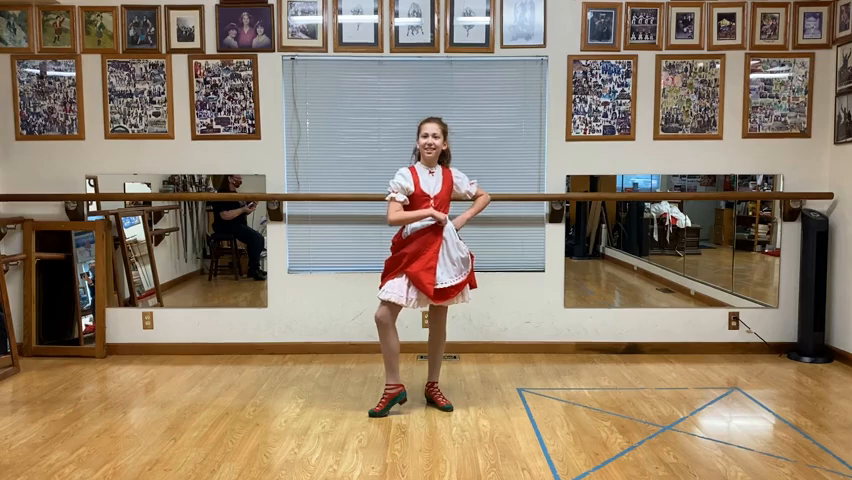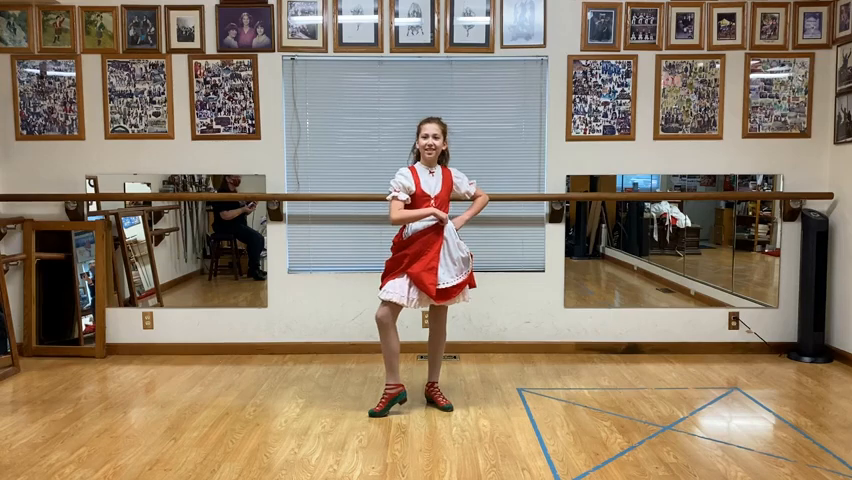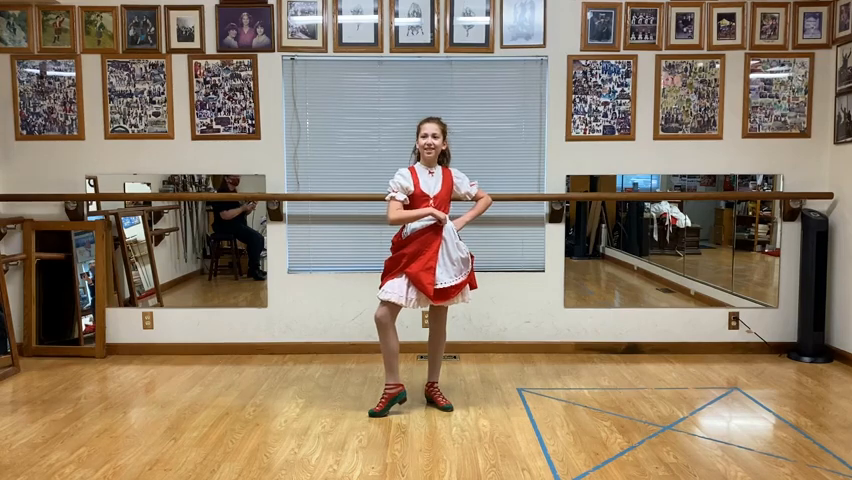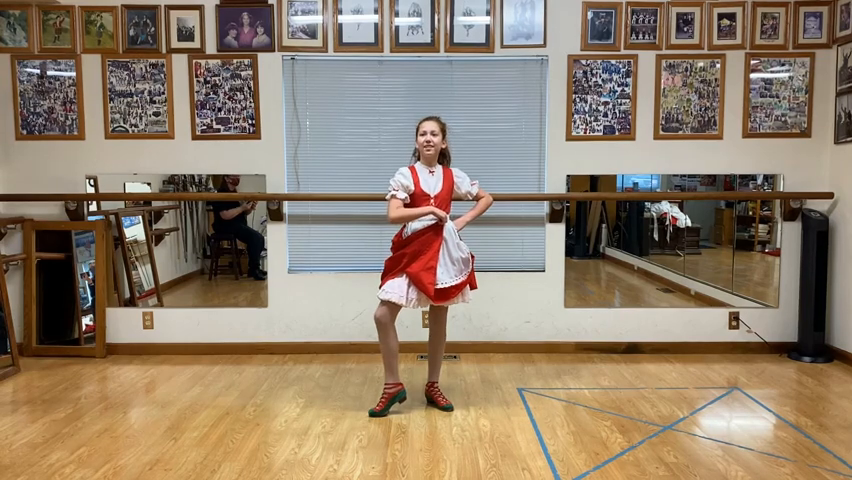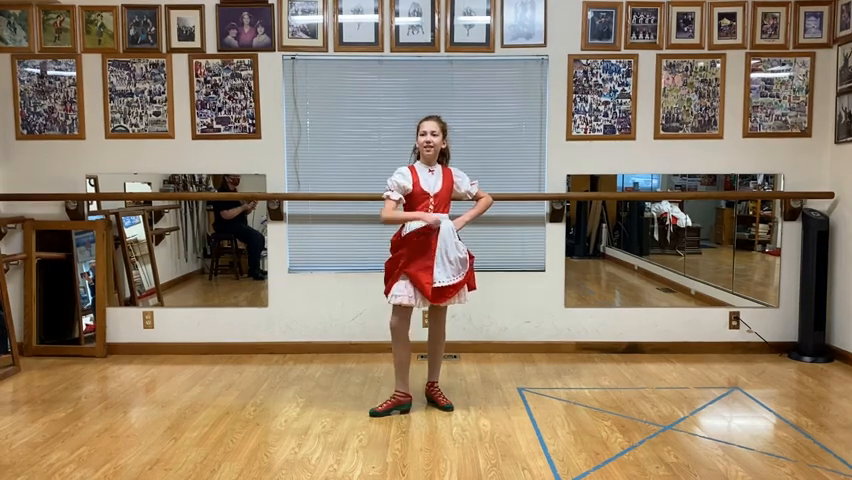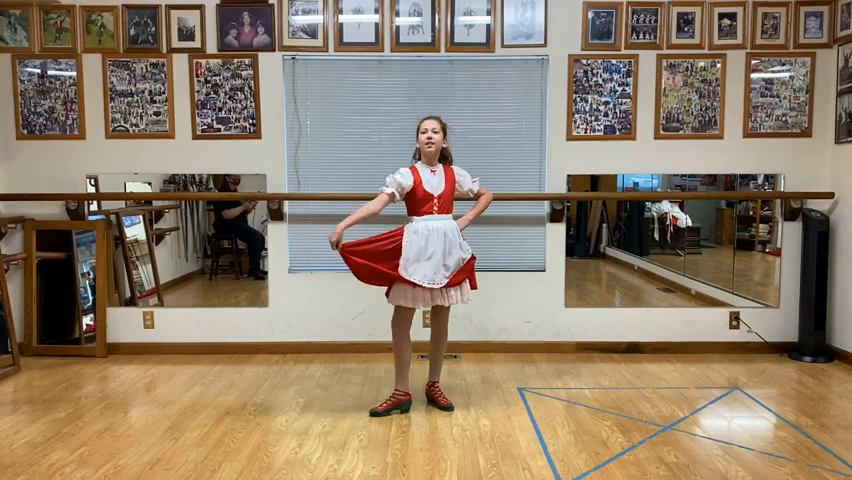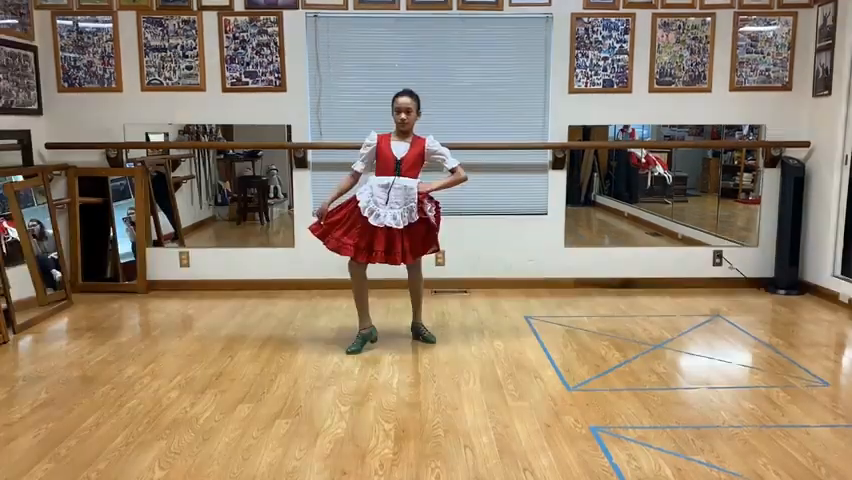
dt=0.4s
person 1, frame 1
left shoulder: (452, 176)
right shoulder: (405, 176)
left elbow: (484, 196)
right elbow: (392, 217)
left wrist: (460, 220)
right wrist: (431, 213)
left hip: (443, 251)
right hip: (411, 251)
left knee: (438, 320)
right knee: (384, 315)
left ankle: (432, 386)
right ankle: (394, 387)
person 1, frame 2
left shoulder: (452, 176)
right shoulder: (405, 176)
left elbow: (482, 197)
right elbow: (395, 216)
left wrist: (461, 220)
right wrist: (432, 211)
left hip: (443, 250)
right hip: (412, 251)
left knee: (438, 320)
right knee: (384, 316)
left ankle: (432, 386)
right ankle: (394, 387)
person 1, frame 3
left shoulder: (452, 176)
right shoulder: (404, 176)
left elbow: (485, 199)
right elbow: (393, 216)
left wrist: (462, 221)
right wrist: (430, 211)
left hip: (443, 250)
right hip: (412, 250)
left knee: (438, 320)
right knee: (383, 315)
left ankle: (432, 386)
right ankle: (393, 386)
person 1, frame 4
left shoulder: (453, 176)
right shoulder: (405, 175)
left elbow: (486, 198)
right elbow: (393, 215)
left wrist: (463, 221)
right wrist: (430, 210)
left hip: (444, 249)
right hip: (412, 250)
left knee: (438, 320)
right knee: (383, 315)
left ankle: (433, 386)
right ankle: (393, 385)
person 1, frame 5
left shoulder: (452, 175)
right shoulder: (403, 174)
left elbow: (485, 199)
right elbow: (387, 215)
left wrist: (461, 221)
right wrist: (421, 216)
left hip: (443, 249)
right hip: (412, 250)
left knee: (437, 320)
right knee: (399, 323)
left ankle: (432, 386)
right ankle: (402, 393)
person 1, frame 6
left shoulder: (455, 174)
right shoulder: (406, 175)
left elbow: (486, 195)
right elbow: (377, 204)
left wrist: (465, 221)
right wrist: (342, 226)
left hip: (447, 248)
right hip: (416, 249)
left knee: (440, 320)
right knee: (400, 322)
left ankle: (433, 386)
right ankle: (401, 393)
person 1, frame 7
left shoulder: (426, 145)
right shoulder: (375, 141)
left elbow: (460, 174)
right elbow: (354, 174)
left wrist: (431, 187)
right wrist: (329, 201)
left hip: (408, 209)
right hip: (375, 207)
left knee: (413, 268)
right knee: (356, 266)
left ankle: (417, 324)
right ankle: (365, 328)
